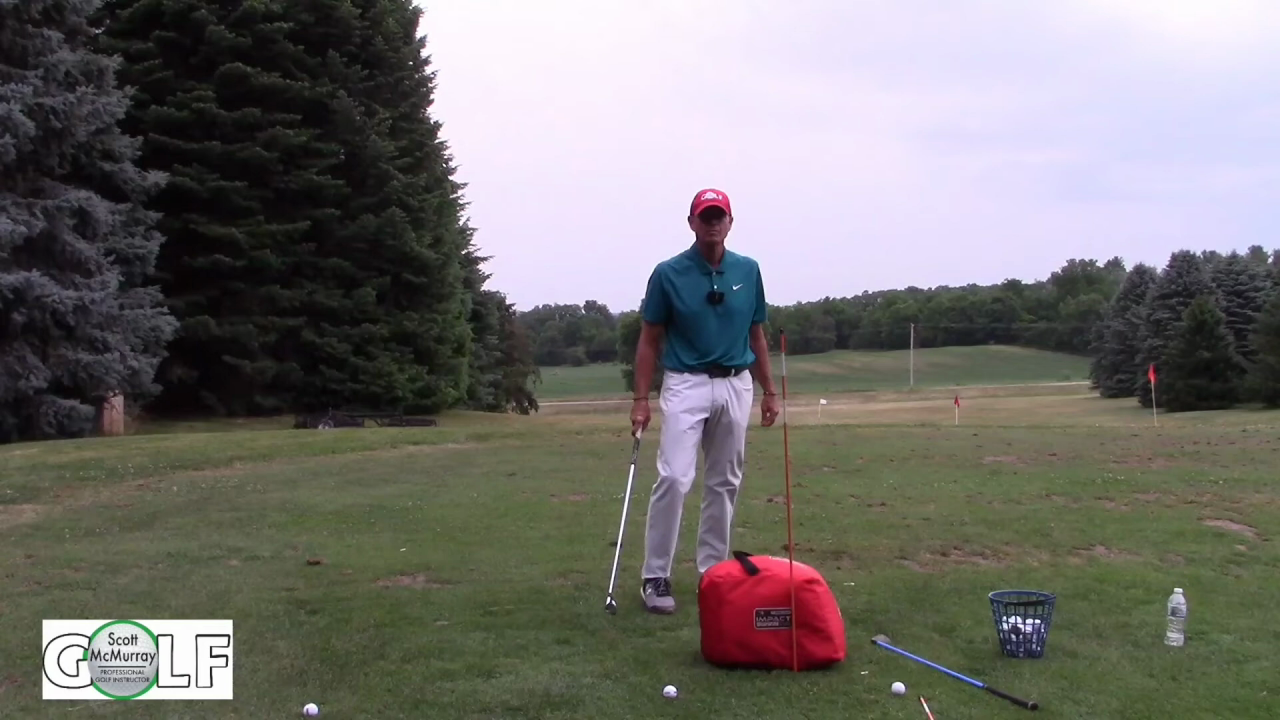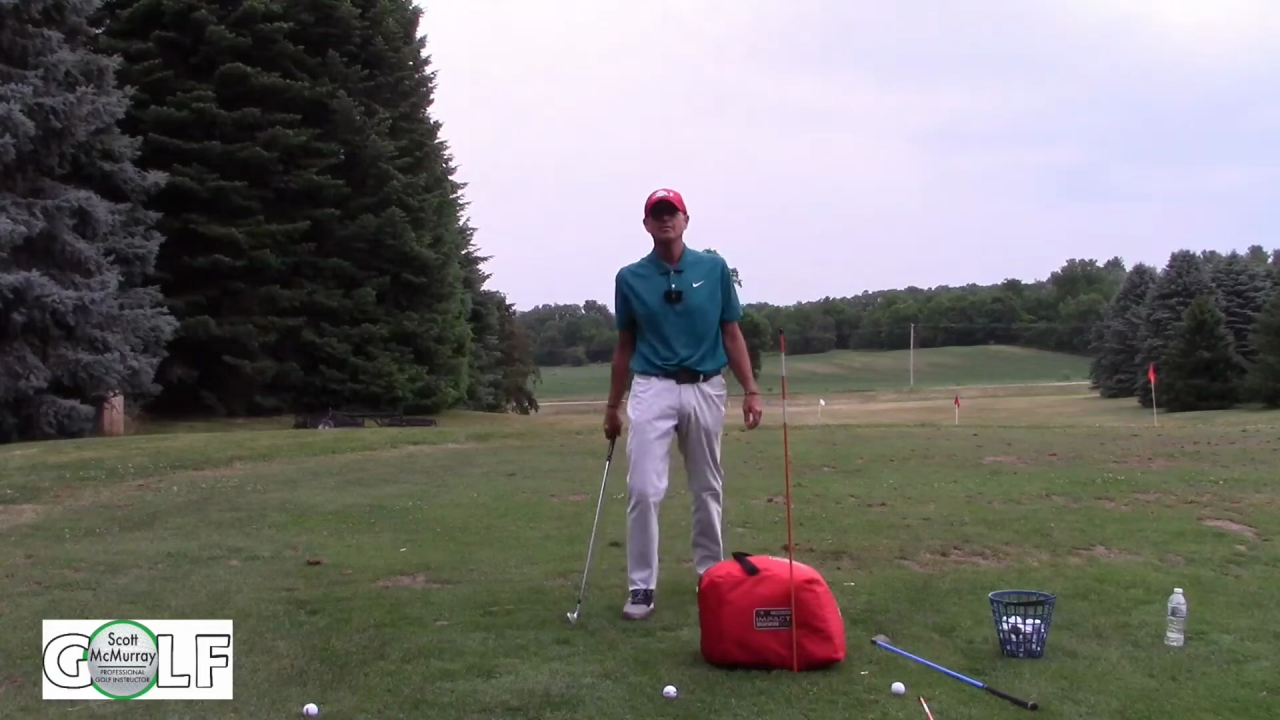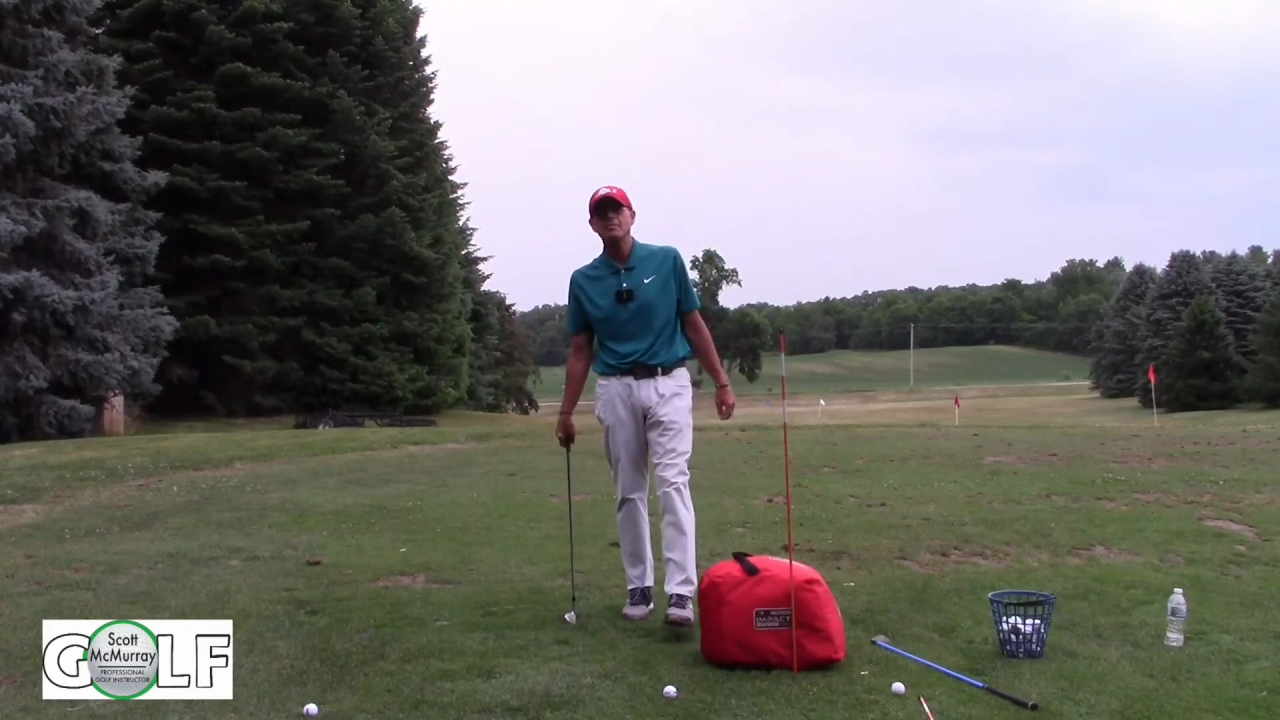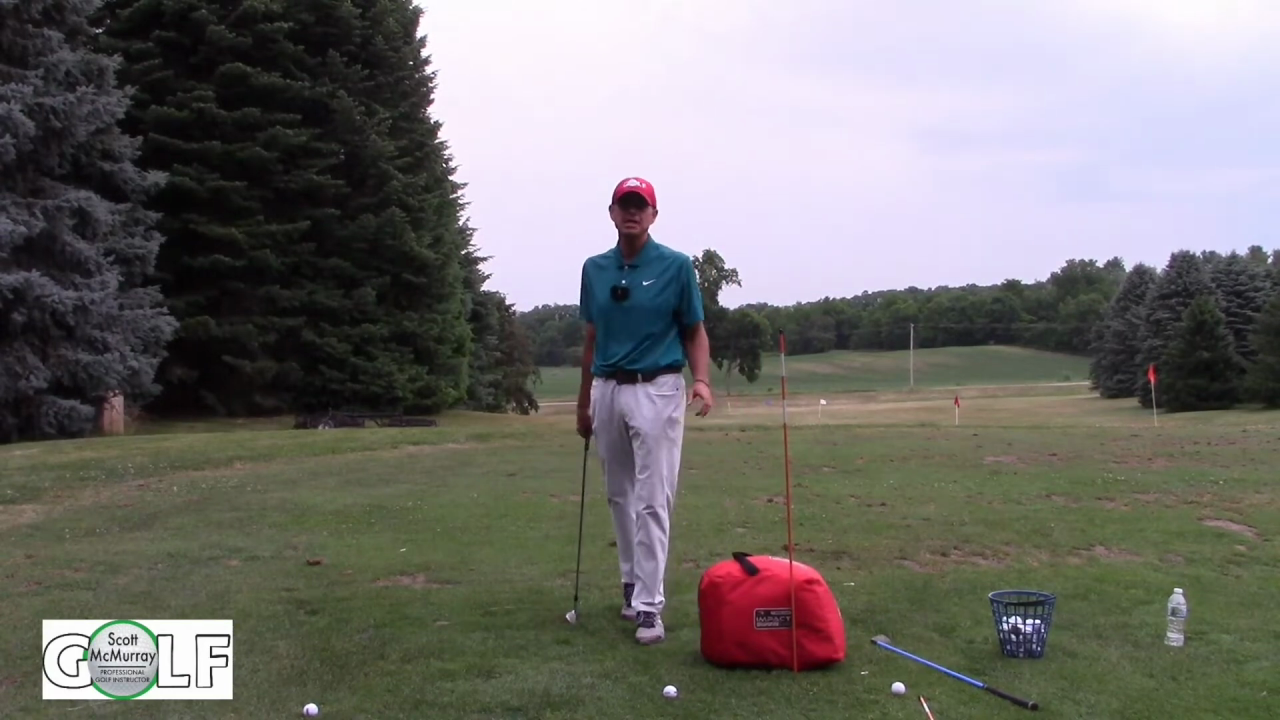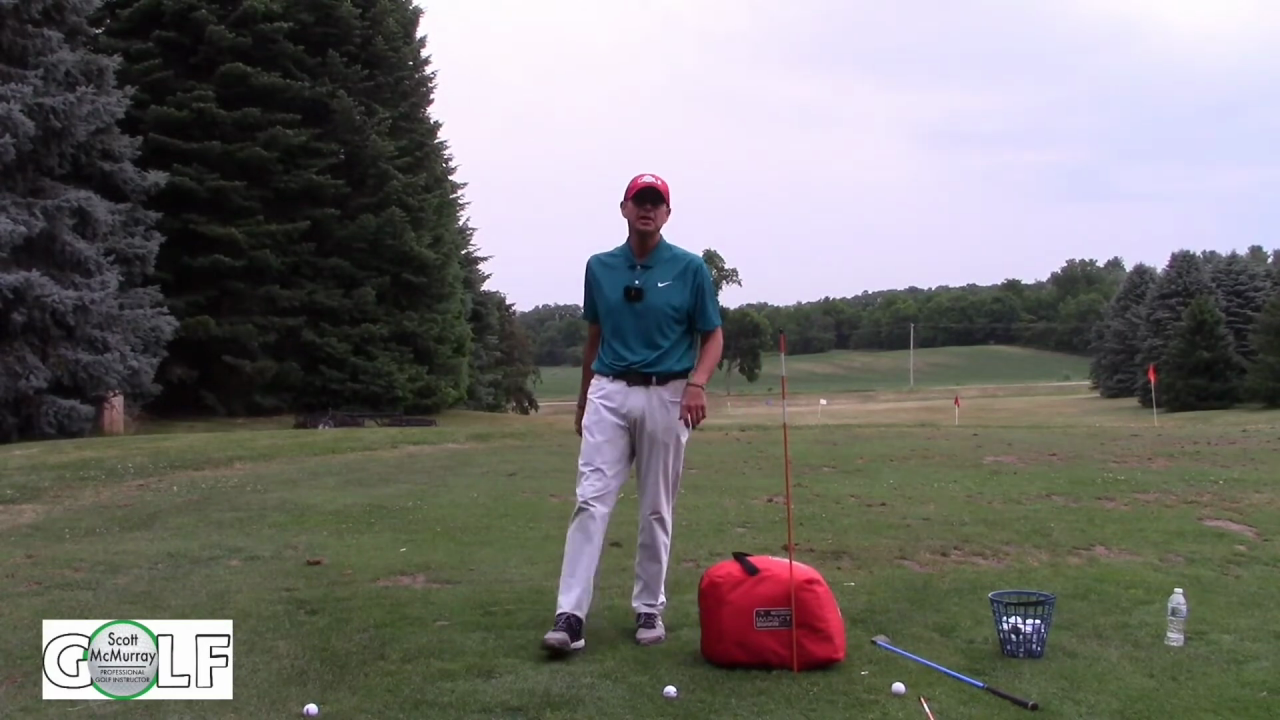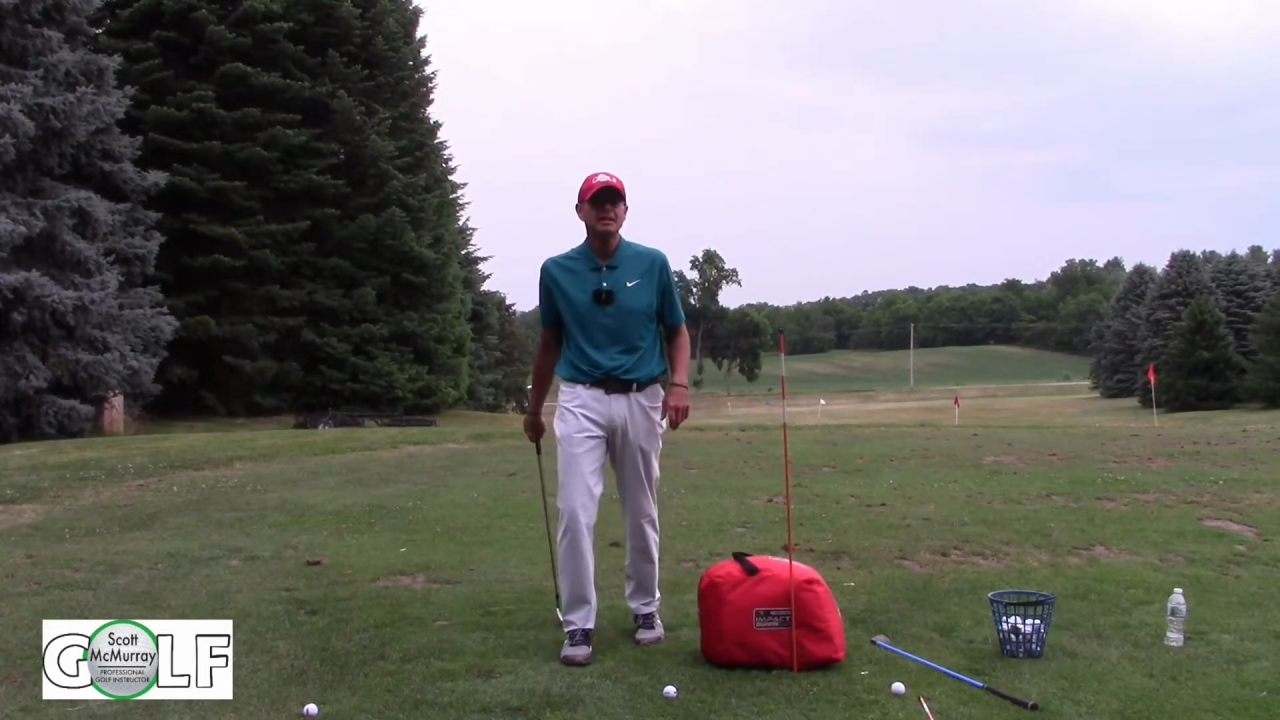
dt=0.7s
person 1, frame 1
left shoulder: (748, 270)
right shoulder: (667, 274)
left elbow: (756, 336)
right elbow: (650, 340)
left wrist: (769, 391)
right wrist: (641, 399)
left hip: (735, 386)
right hip: (685, 384)
left knee: (724, 484)
right knee: (674, 478)
left ankle: (713, 572)
right ankle: (656, 577)
person 1, frame 2
left shoulder: (715, 269)
right shoulder: (630, 277)
left elbow: (732, 334)
right elbow: (625, 346)
left wrist: (751, 391)
right wrist: (613, 405)
left hip: (706, 389)
right hip: (652, 390)
left knee: (707, 490)
right knee: (645, 491)
left ankle: (710, 573)
right ankle: (641, 586)
person 1, frame 3
left shoulder: (667, 260)
right shoulder: (582, 280)
left elbow: (694, 325)
right elbow: (580, 350)
left wrist: (722, 381)
right wrist: (566, 412)
left hip: (668, 383)
right hip: (615, 390)
left knee: (672, 484)
right knee: (629, 492)
left ankle: (681, 593)
right ankle: (639, 586)
person 1, frame 4
left shoulder: (676, 265)
right shoulder: (593, 268)
left elbow: (695, 333)
left wrist: (701, 381)
right wrist: (584, 401)
left hip: (656, 391)
right hip: (608, 391)
left knee: (651, 502)
right knee: (620, 498)
left ankle: (648, 606)
right ankle: (632, 582)
person 1, frame 5
left shoulder: (690, 267)
right shoulder: (599, 267)
left elbow: (711, 336)
left wrist: (696, 384)
right wrist: (583, 400)
left hip: (666, 397)
right hip: (609, 394)
left knee: (656, 511)
right knee: (591, 502)
left ankle: (649, 608)
right ankle: (570, 616)
person 1, frame 6
left shoulder: (653, 264)
right shoulder: (556, 271)
left elbow: (676, 332)
right elbow: (550, 343)
left wrist: (678, 384)
right wrist: (534, 407)
left hip: (640, 400)
right hip: (581, 401)
left knee: (641, 514)
right knee: (575, 513)
left ankle: (645, 606)
right ankle: (579, 624)
